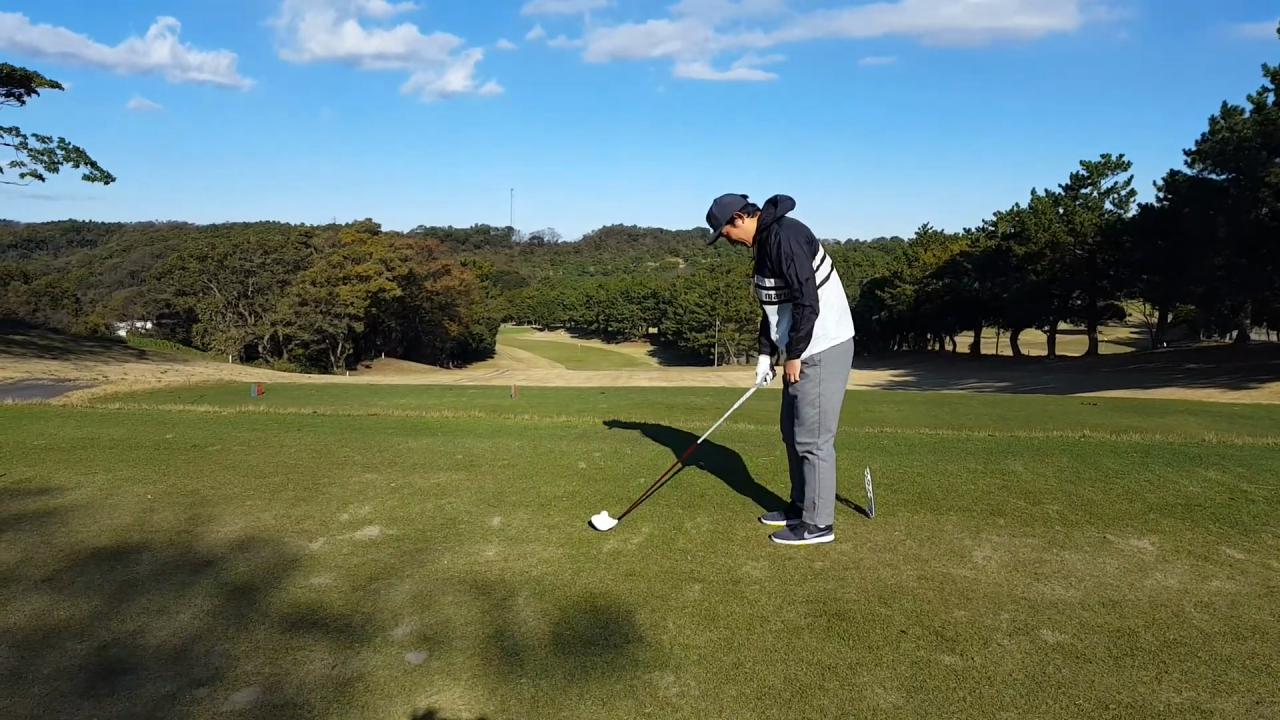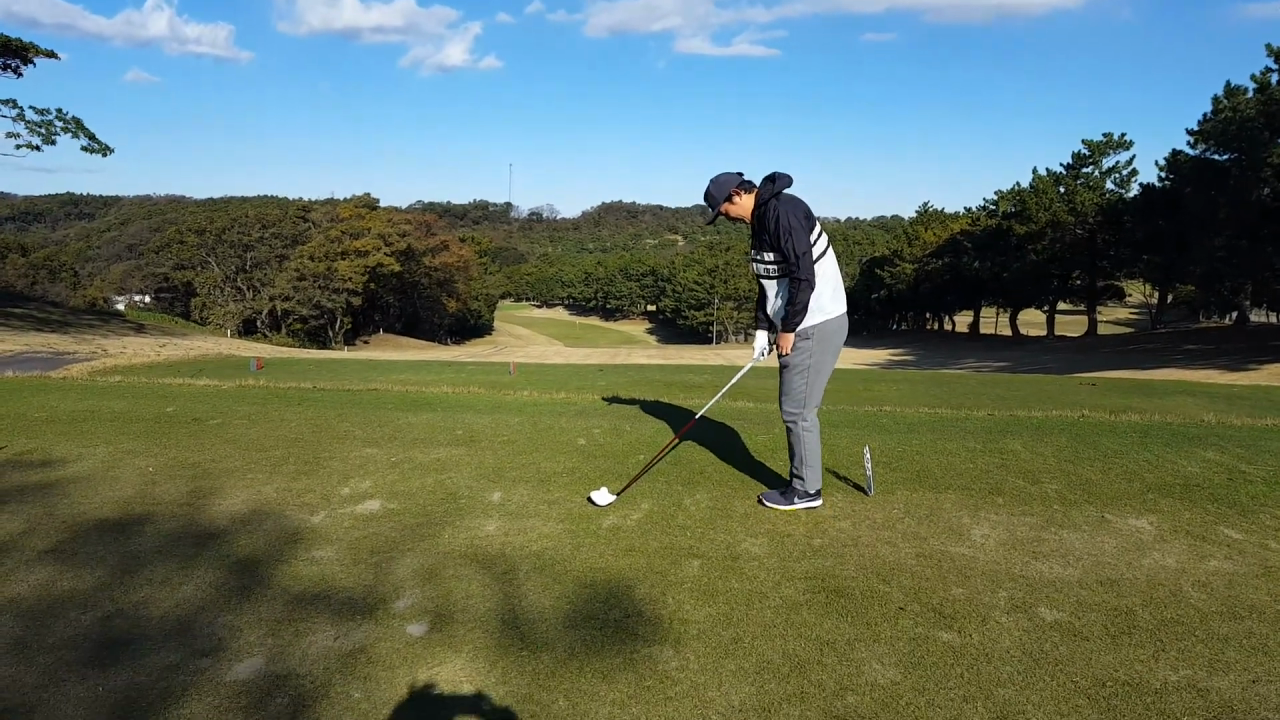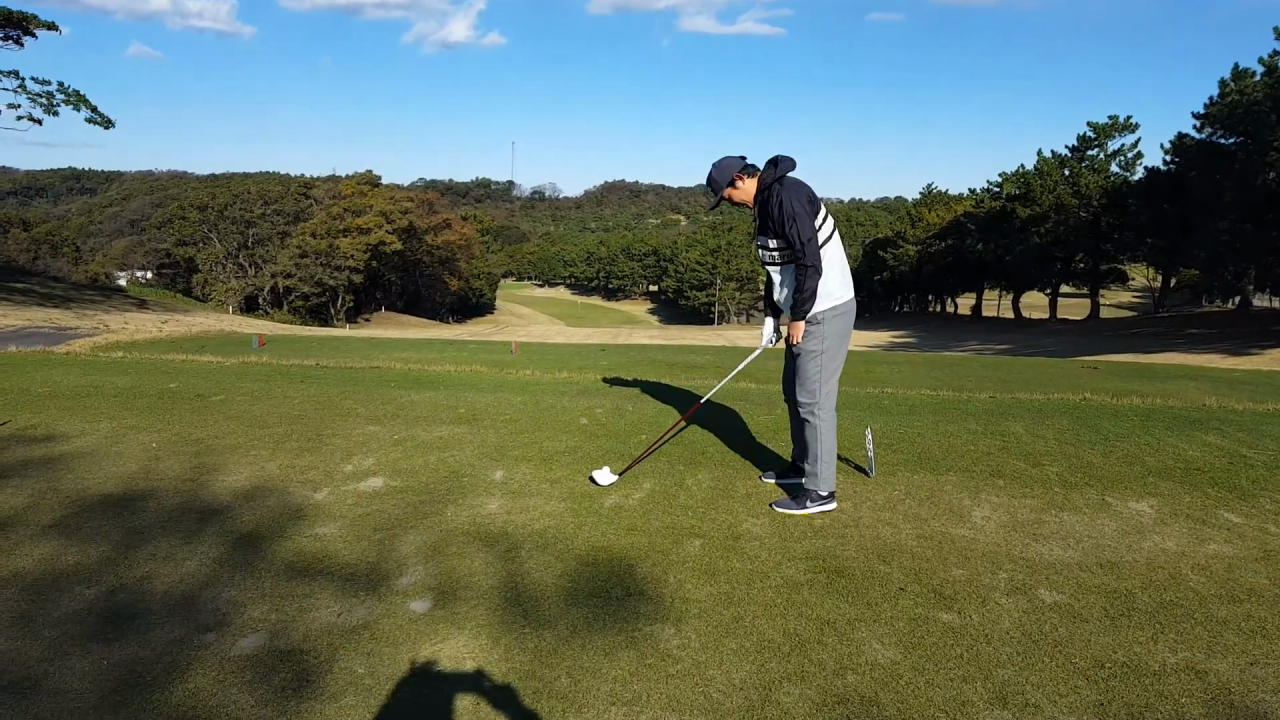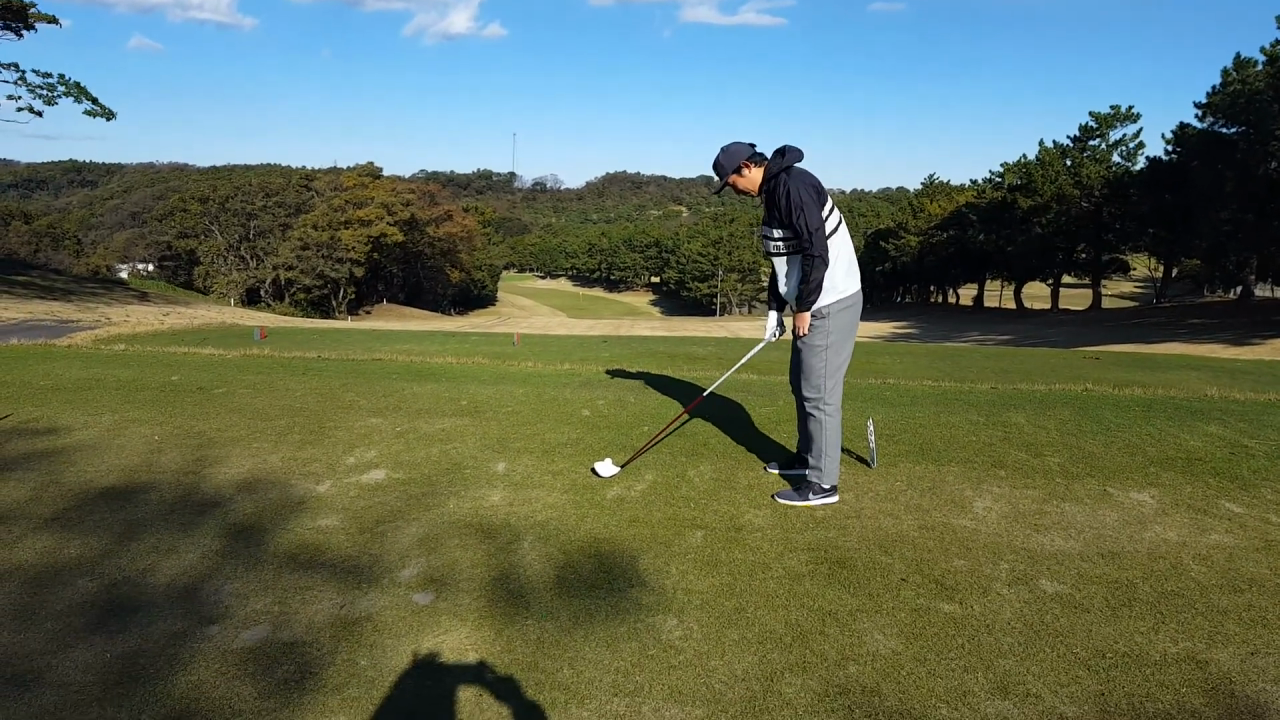
dt=0.4s
person 1, frame 1
left shoulder: (785, 236)
right shoulder: (765, 241)
left elbow: (807, 302)
right elbow: (773, 305)
left wrist: (793, 354)
right wrist: (766, 354)
left hip: (821, 350)
right hip: (804, 350)
left knee: (813, 439)
right knee: (793, 432)
left ankle: (818, 523)
right ankle: (800, 508)
person 1, frame 2
left shoulder: (783, 211)
right shoulder: (761, 219)
left elbow: (804, 276)
right elbow: (769, 281)
left wrist: (787, 328)
right wrist: (763, 329)
left hip: (816, 323)
right hip: (801, 324)
left knee: (798, 409)
right knee: (793, 408)
left ankle: (808, 489)
right ankle: (800, 483)
person 1, frame 3
left shoulder: (787, 195)
right shoulder: (766, 203)
left elbow: (810, 261)
left wrist: (798, 316)
right wrist: (771, 316)
left hip: (825, 310)
right hip: (807, 310)
left knee: (814, 399)
right knee: (795, 392)
left ankle: (820, 491)
right ankle: (802, 467)
person 1, frame 4
left shoulder: (793, 186)
right shoulder: (774, 191)
left elbow: (817, 252)
right elbow: (783, 258)
left wrist: (803, 308)
right wrist: (775, 310)
left hip: (830, 304)
right hip: (814, 303)
left knee: (819, 393)
right knee: (803, 385)
left ankle: (822, 484)
right ankle: (808, 458)
